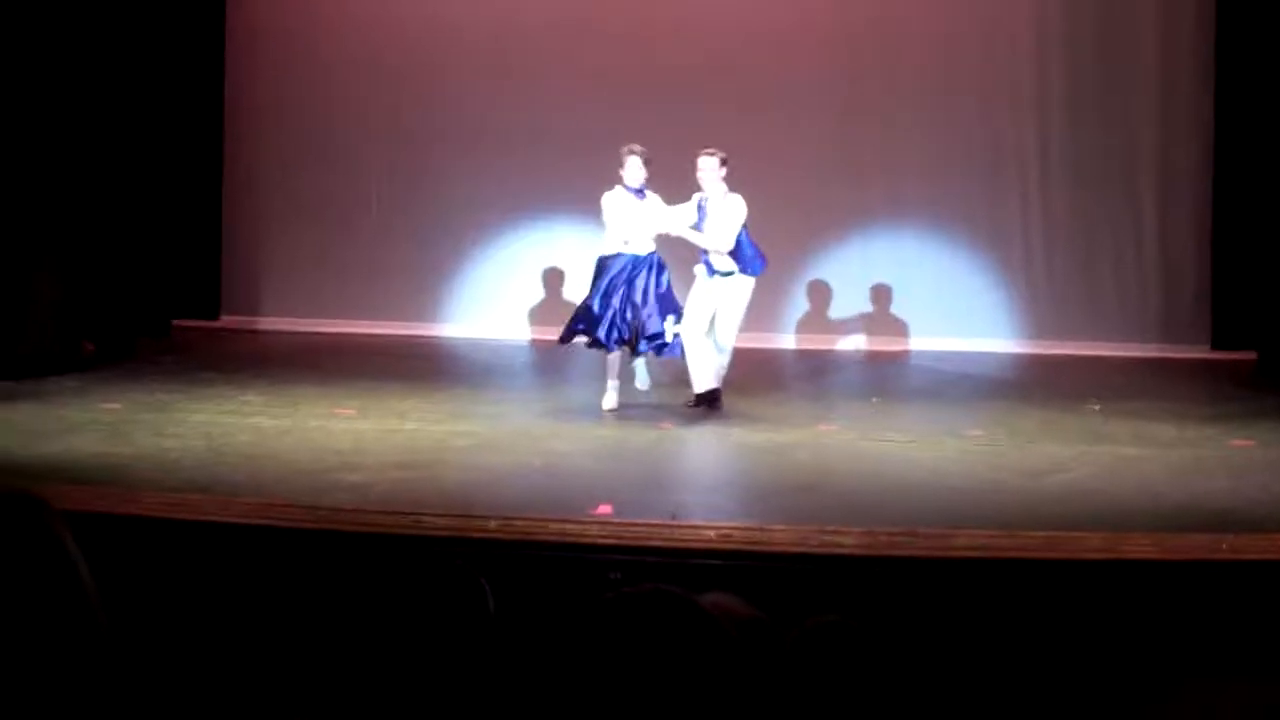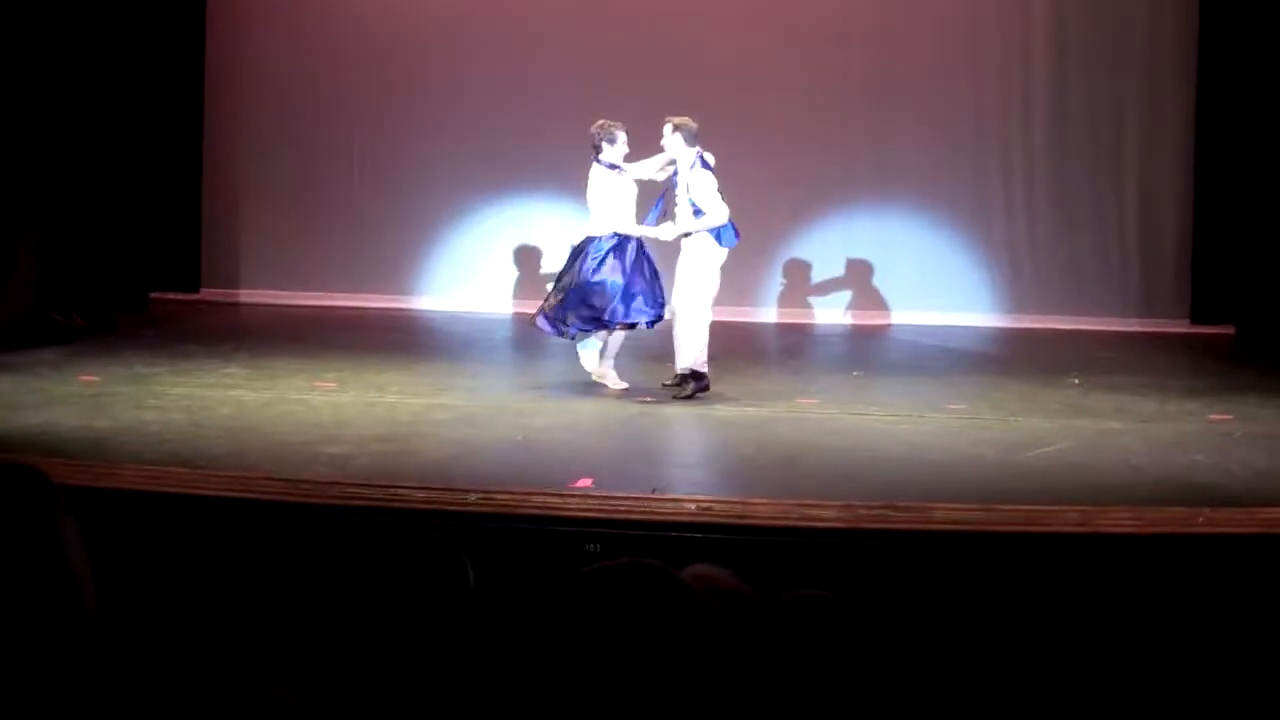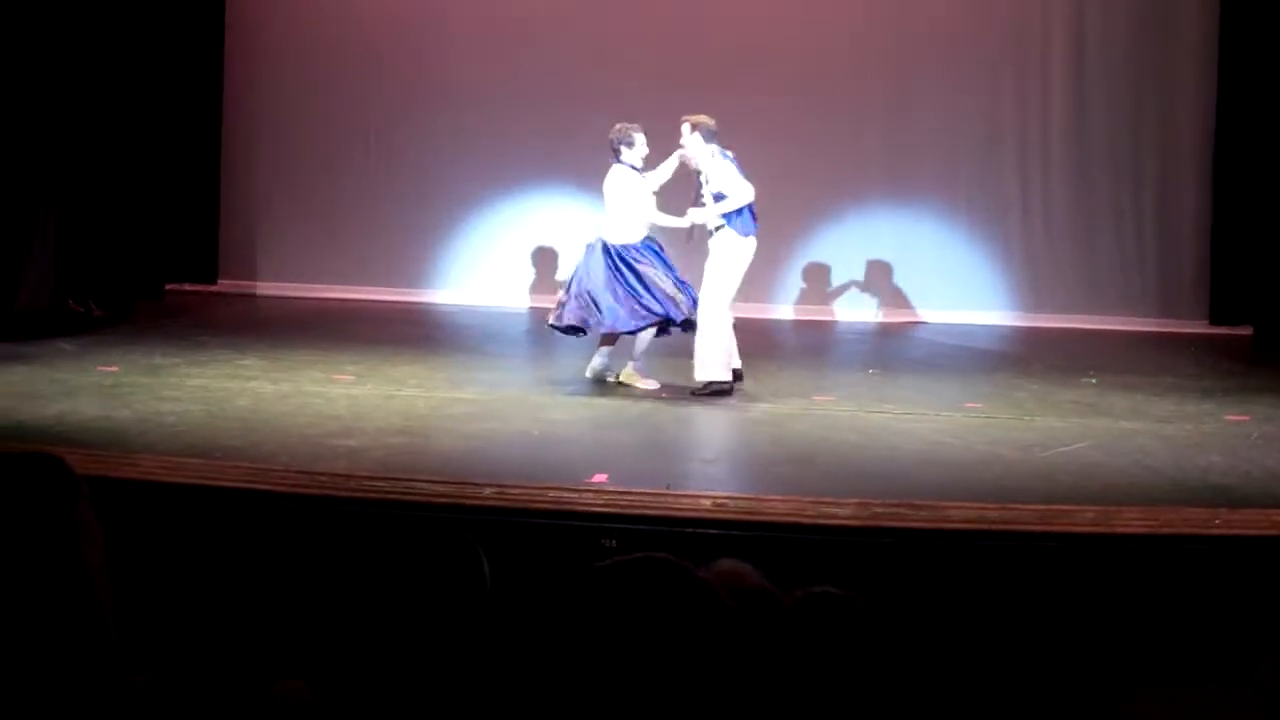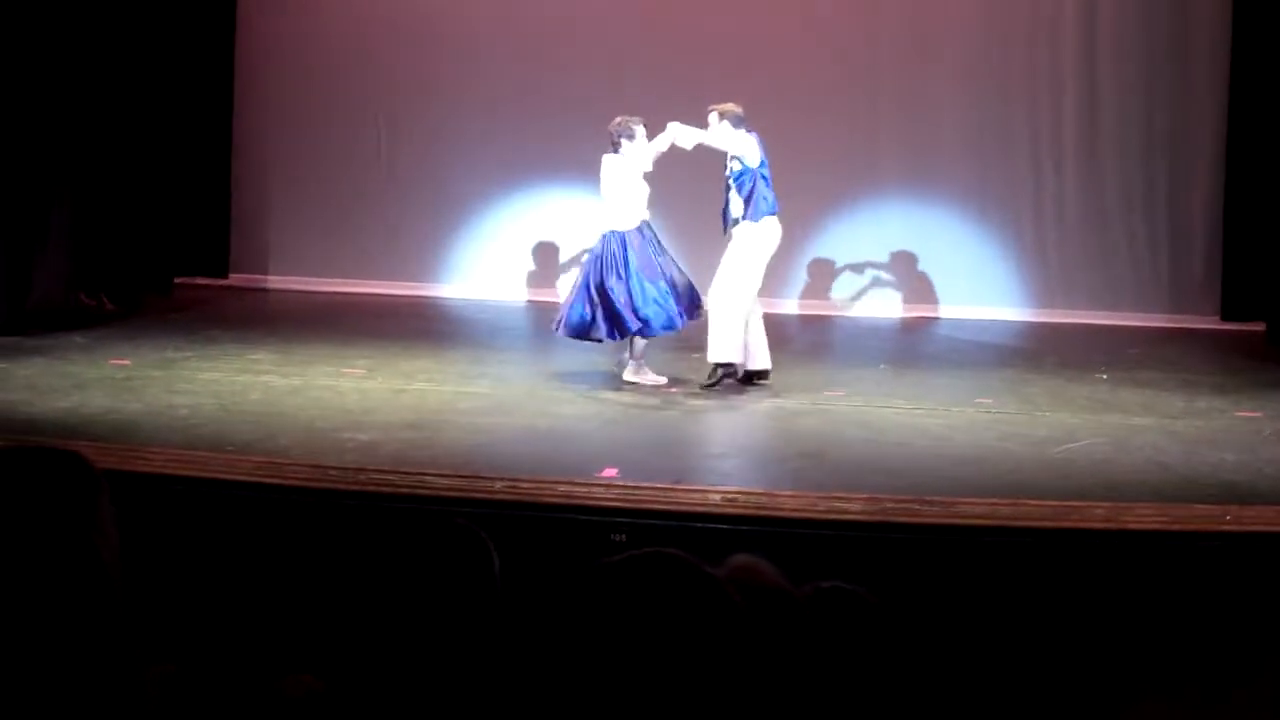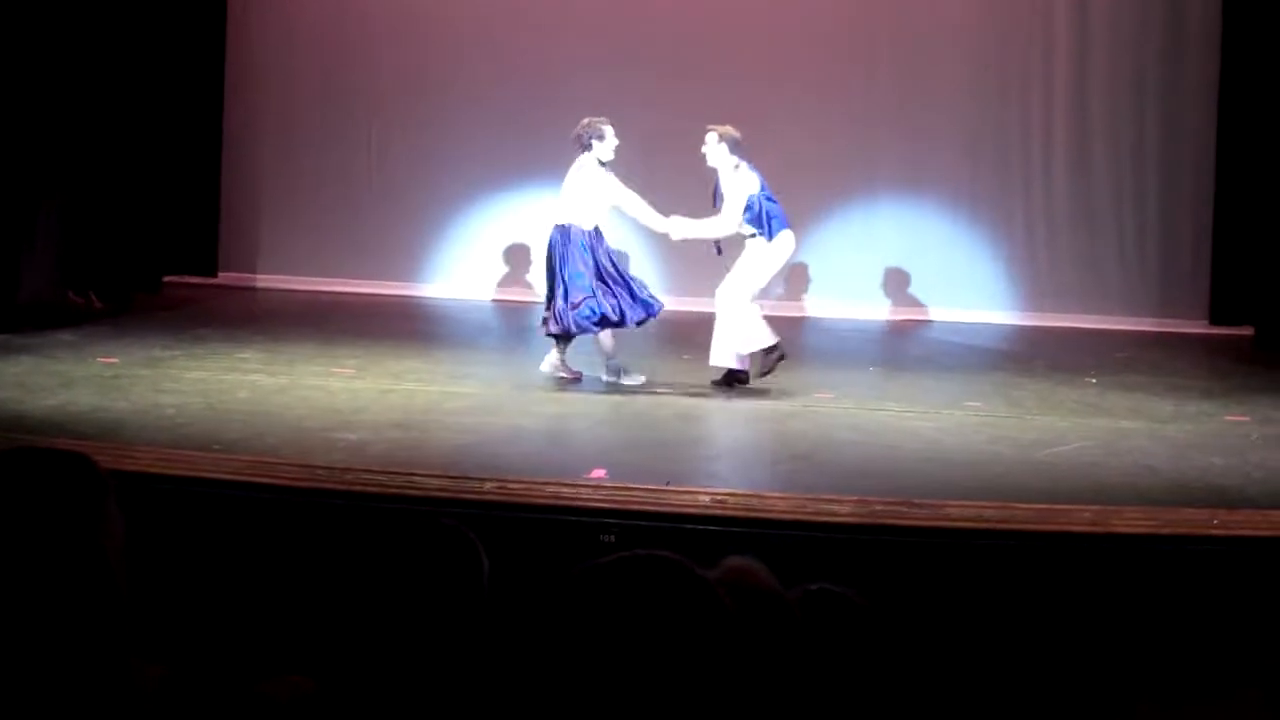
dt=0.4s
person 1, frame 1
left shoulder: (734, 203)
right shoulder: (698, 201)
left elbow: (723, 244)
right elbow: (676, 220)
left wrist: (685, 232)
left hip: (736, 277)
right hip: (709, 274)
left knee: (723, 337)
right knee: (691, 327)
left ankle: (713, 386)
right ankle: (707, 388)
person 1, frame 2
left shoulder: (698, 176)
right shoulder: (691, 161)
left elbow: (721, 214)
left wrist: (681, 228)
left hip: (707, 245)
right hip: (695, 244)
left knee: (692, 305)
right knee: (682, 305)
left ankle: (697, 374)
right ankle: (687, 368)
person 1, frame 3
left shoulder: (717, 164)
right shoulder: (711, 162)
left elbow: (747, 193)
left wrist: (704, 210)
left hip: (732, 241)
right hip: (726, 242)
left knee: (712, 307)
right knee: (714, 306)
left ankle: (719, 377)
right ankle: (731, 367)
person 1, frame 4
left shoulder: (747, 142)
right shoulder: (738, 147)
left elbow: (727, 143)
right elbow: (717, 141)
left wrist: (691, 133)
right wrist: (693, 136)
left hip: (756, 230)
right hip: (751, 230)
left knee: (723, 293)
right knee: (742, 297)
left ankle: (726, 361)
right ankle: (757, 367)
person 1, frame 5
left shoulder: (740, 176)
right shoulder: (728, 177)
left elbow: (728, 226)
right elbow: (726, 220)
left wrist: (689, 230)
right wrist: (690, 225)
left hip: (774, 242)
right hip: (760, 243)
left knee: (731, 295)
right knee: (727, 297)
left ankle: (769, 346)
right ankle: (736, 368)
person 2, frame 1
left shoulder: (653, 200)
right shoulder: (612, 198)
left elbow: (667, 224)
right elbow: (625, 233)
right wrist: (653, 227)
left hip: (647, 266)
right hip: (618, 265)
left knee: (651, 323)
right knee: (615, 326)
left ankle: (640, 359)
right ankle: (612, 387)
person 2, frame 2
left shoulder: (617, 170)
right shoulder: (603, 178)
left elbow: (648, 168)
right elbow: (616, 222)
right wrist: (656, 232)
left hip: (620, 247)
right hip: (609, 247)
left knee: (624, 308)
right knee: (625, 307)
left ankle: (606, 366)
right ankle: (598, 354)
person 2, frame 3
left shoulder: (627, 174)
right shoulder: (622, 179)
left elbow: (654, 179)
right elbow: (648, 215)
left wrist: (677, 156)
right wrist: (681, 222)
left hip: (624, 248)
right hip: (624, 251)
left knee: (626, 310)
right knee: (655, 309)
left ankle: (600, 362)
right ankle: (632, 370)
person 2, frame 4
left shoulder: (624, 165)
right shoulder: (613, 163)
right elbow: (641, 160)
right wrist: (668, 136)
left hip: (632, 239)
right hip: (626, 242)
left knee: (631, 302)
right knee: (649, 305)
left ankle: (633, 362)
right ankle: (635, 368)
person 2, frame 5
left shoulder: (596, 169)
right shoulder: (587, 168)
left elbow: (624, 195)
right elbow: (622, 199)
left wrist: (659, 220)
right wrist: (658, 222)
left hip: (581, 239)
right hip: (575, 239)
left knee: (577, 307)
right knee: (603, 302)
left ankle: (556, 359)
right ankle: (613, 367)
